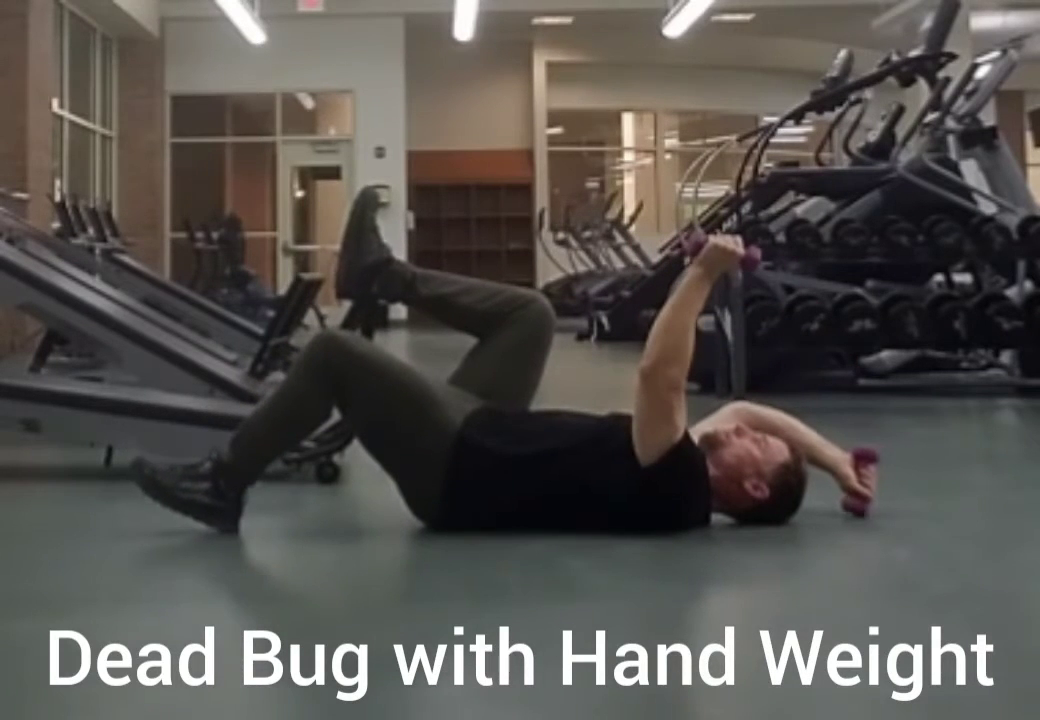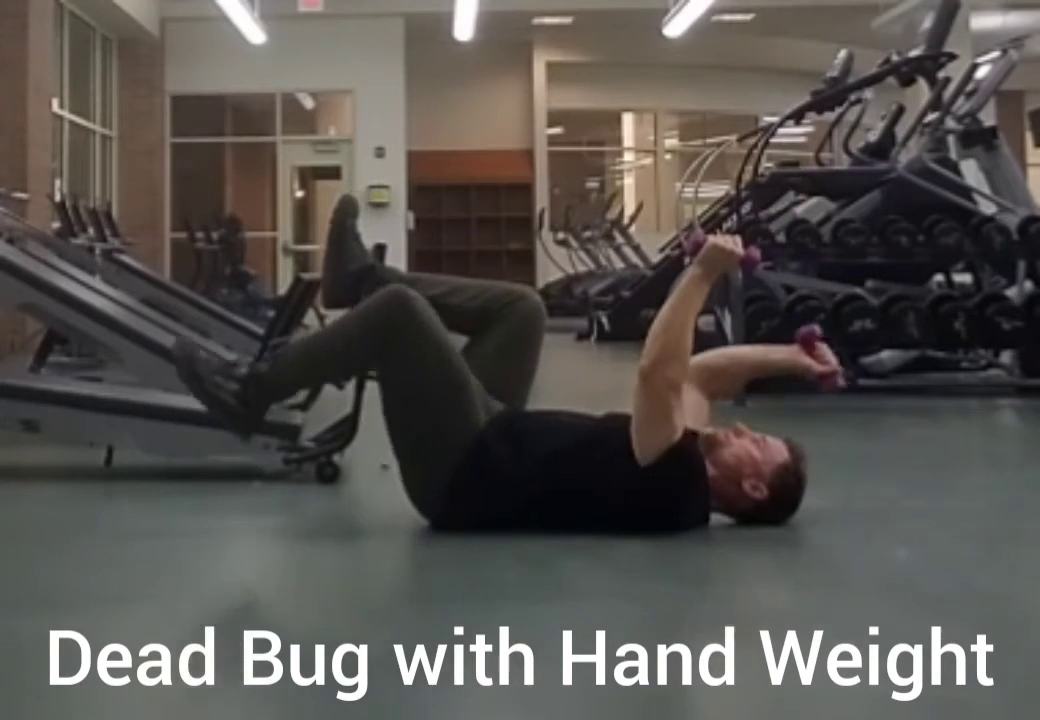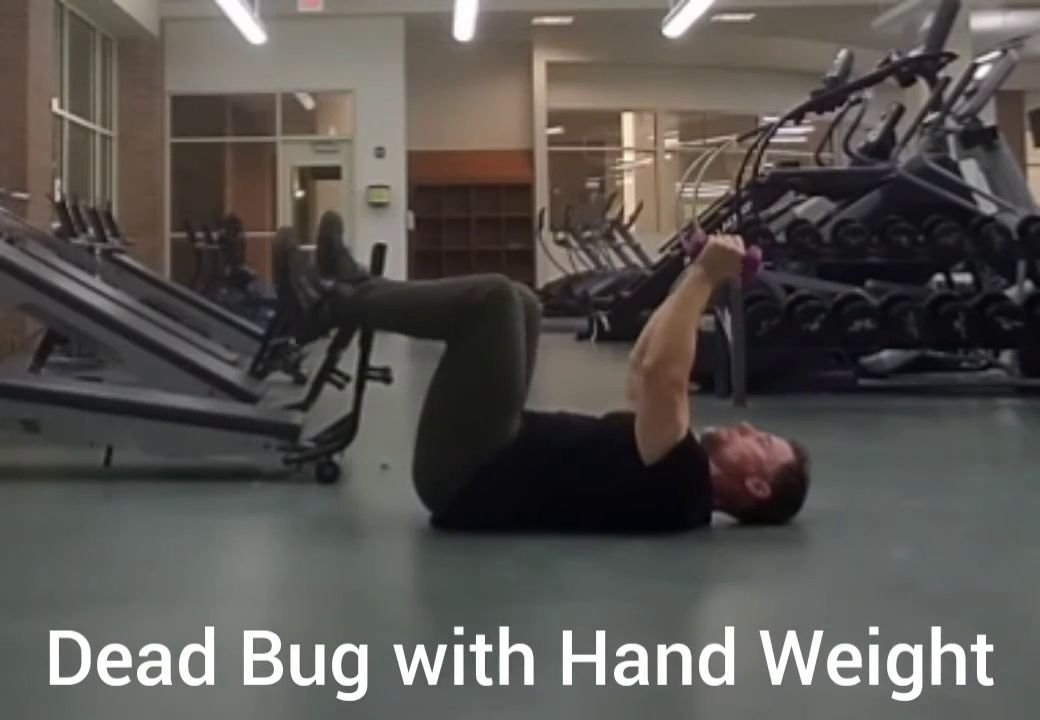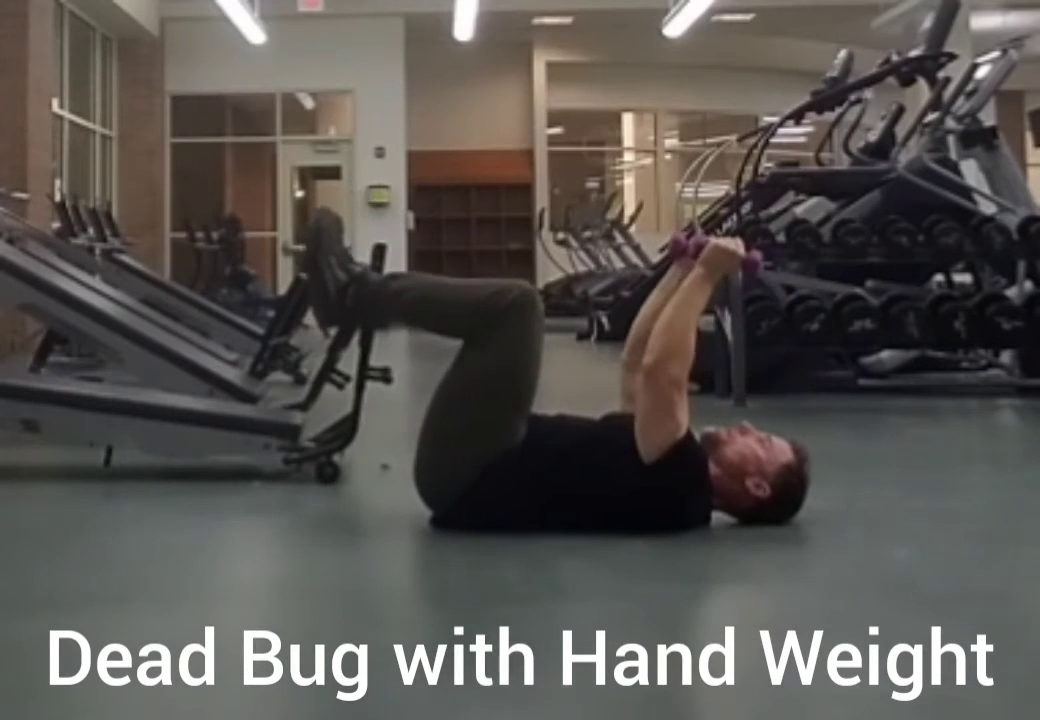
dt=0.4s
person 1, frame 1
left shoulder: (676, 489)
right shoulder: (695, 472)
left elbow: (658, 375)
right elbow: (744, 408)
left wrist: (701, 274)
right wrist: (838, 458)
left hip: (458, 469)
right hip: (485, 438)
left knee: (335, 352)
right knee: (530, 311)
left ankle: (222, 486)
right ankle: (383, 275)
person 1, frame 2
left shoulder: (676, 487)
right shoulder: (688, 466)
left elbow: (659, 372)
right elbow: (700, 371)
left wrist: (703, 273)
right wrist: (796, 359)
left hip: (466, 475)
right hip: (491, 449)
left knee: (402, 309)
right knee: (520, 307)
left ankle: (250, 393)
right ankle: (371, 279)
person 1, frame 3
left shoulder: (680, 483)
right shoulder: (687, 464)
left elbow: (665, 375)
right elbow: (644, 363)
left wrist: (706, 277)
right wrist: (699, 276)
left hip: (469, 478)
right hip: (487, 469)
left knee: (492, 297)
right knee: (511, 307)
left ankle: (336, 305)
right ankle: (354, 296)
person 1, frame 4
left shoulder: (680, 485)
right shoulder: (676, 462)
left elbow: (663, 373)
right elbow: (637, 362)
left wrist: (706, 277)
right wrist: (683, 269)
left hip: (469, 479)
right hip: (480, 471)
left knee: (515, 303)
right knee: (508, 310)
left ankle: (355, 293)
right ankle: (357, 294)
